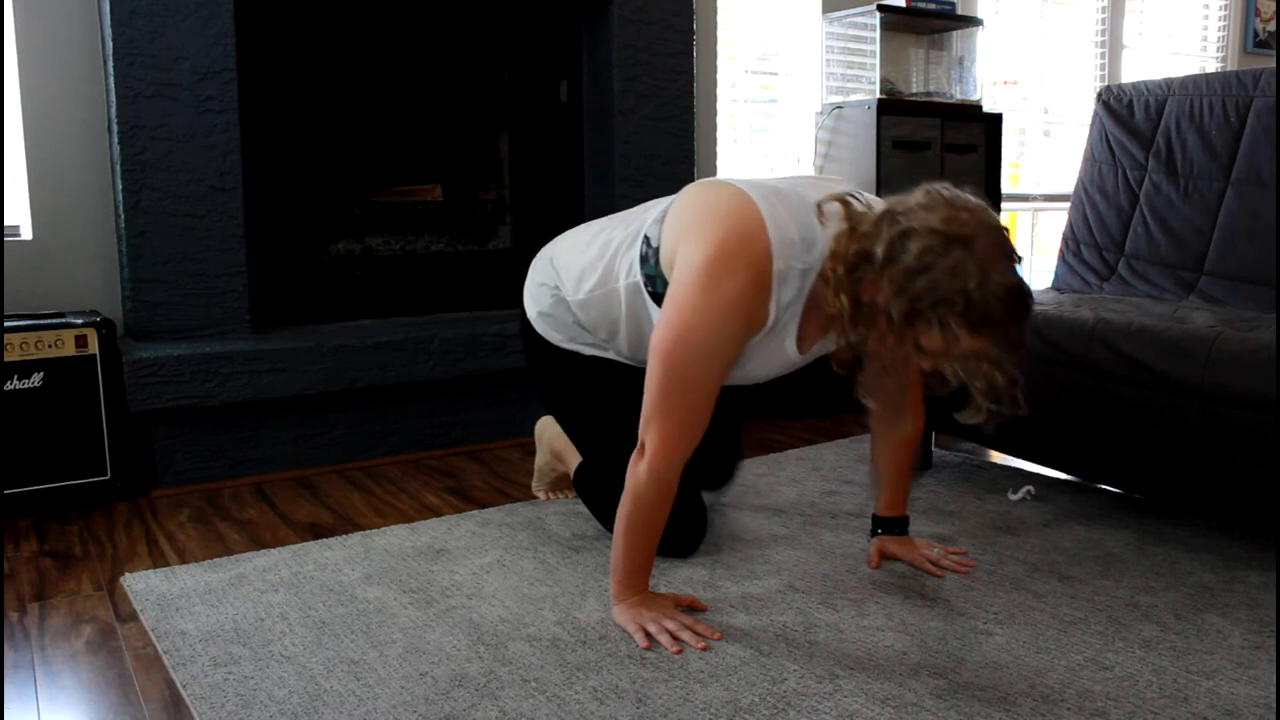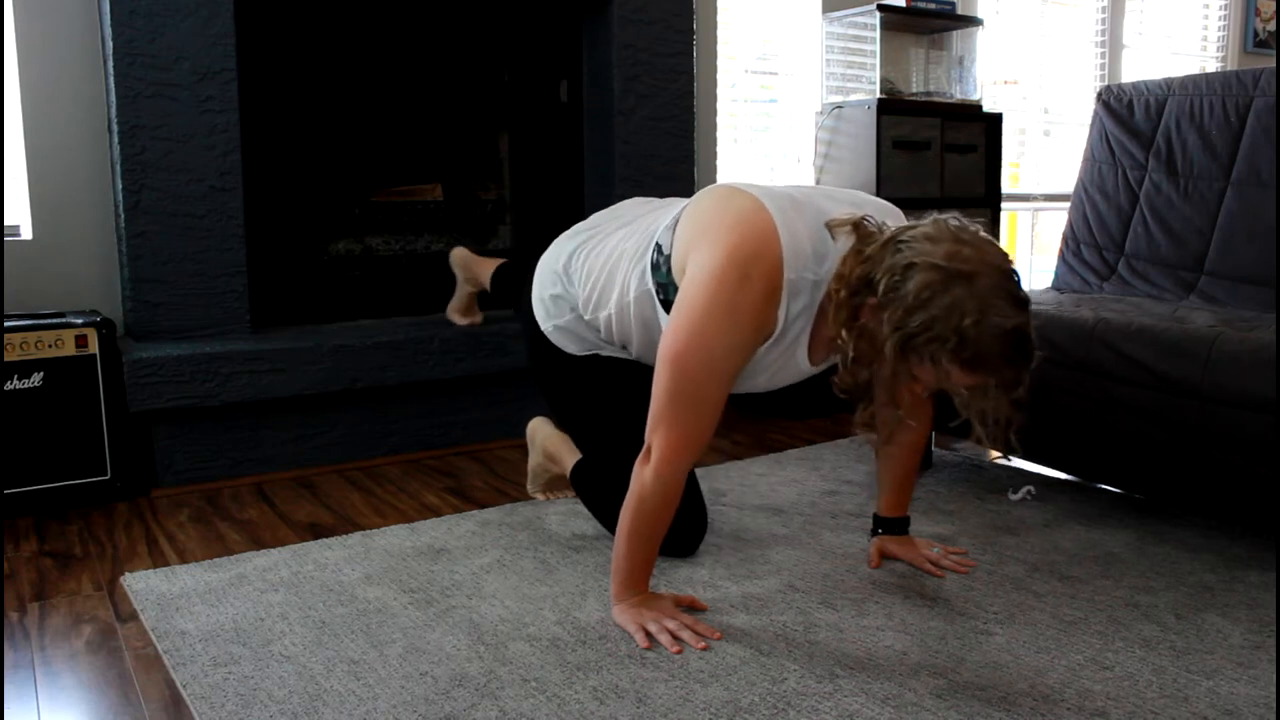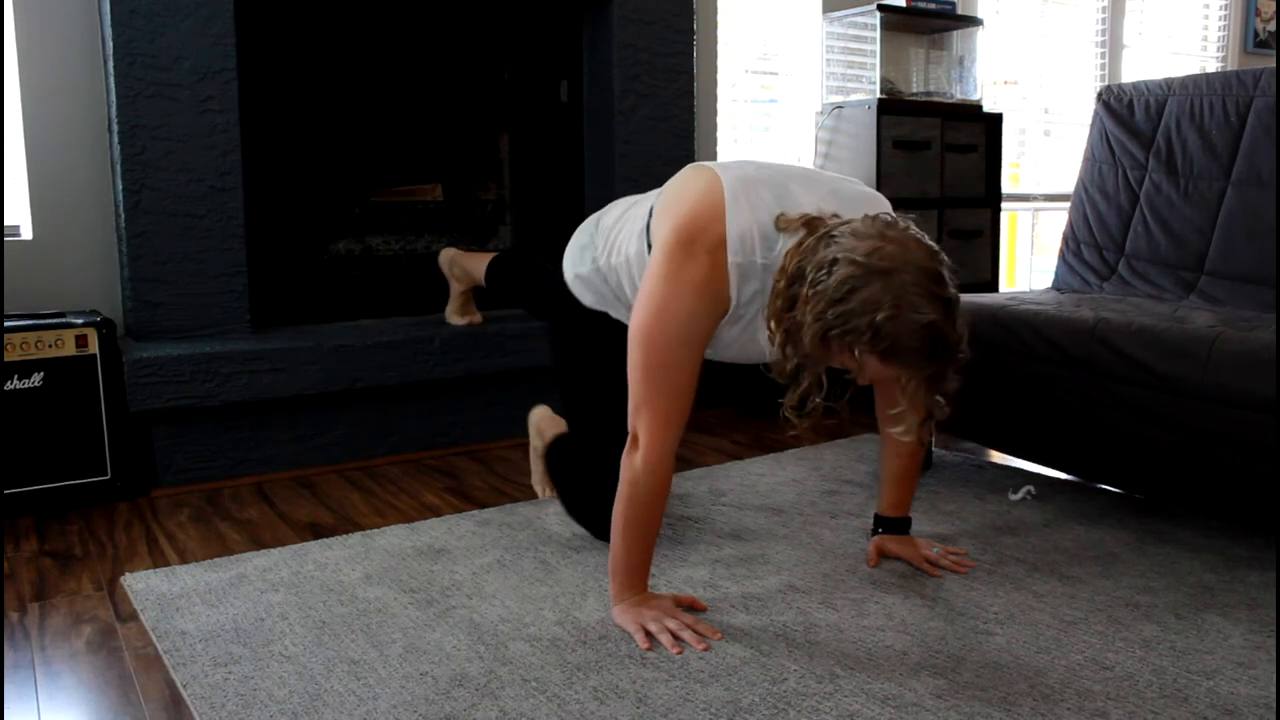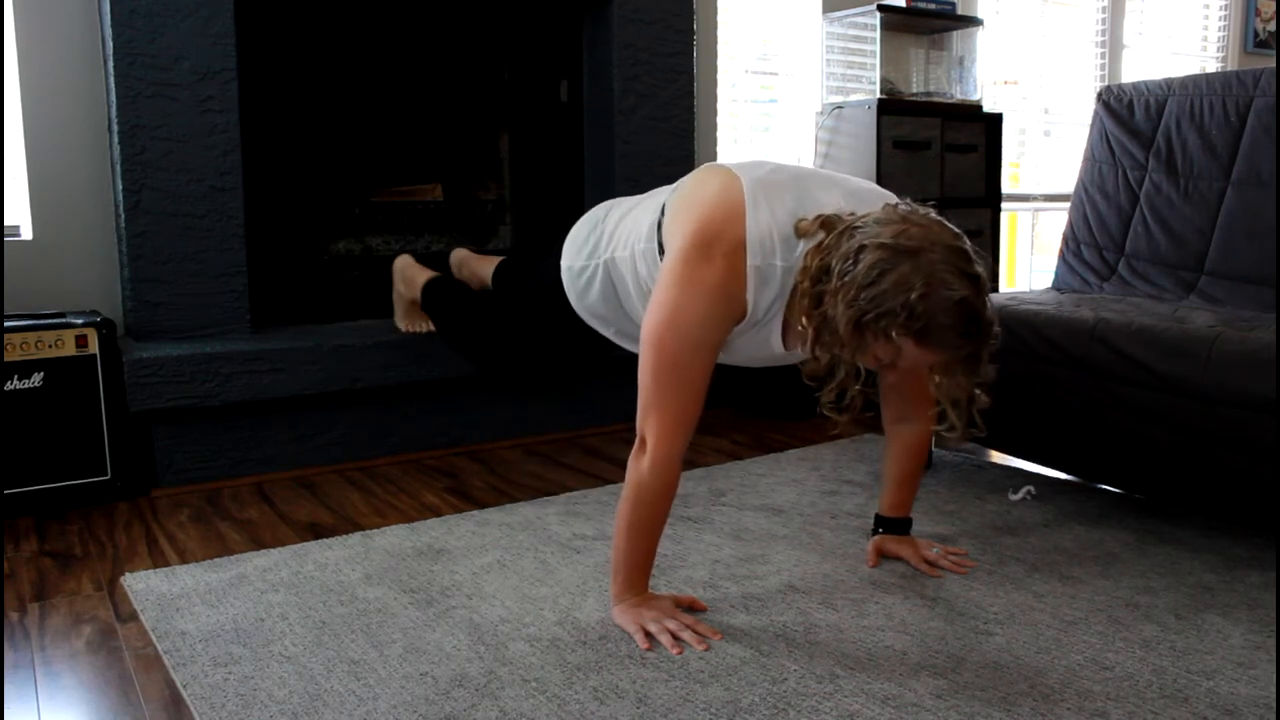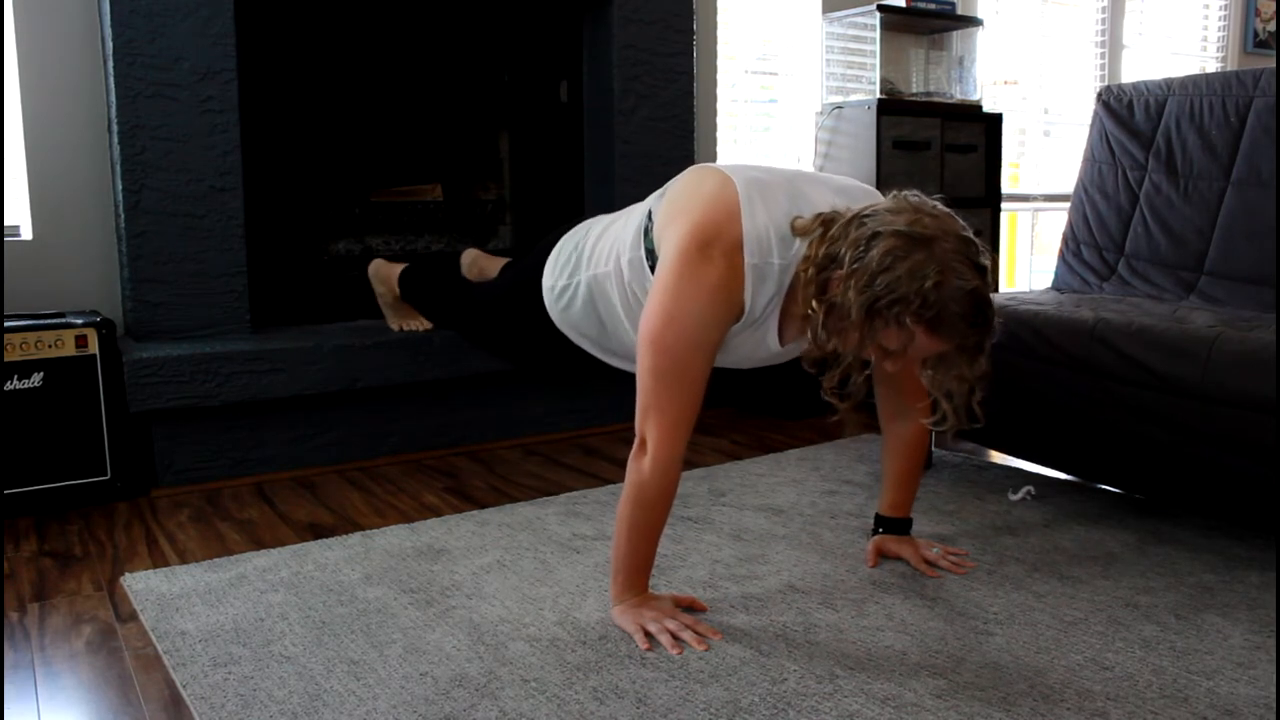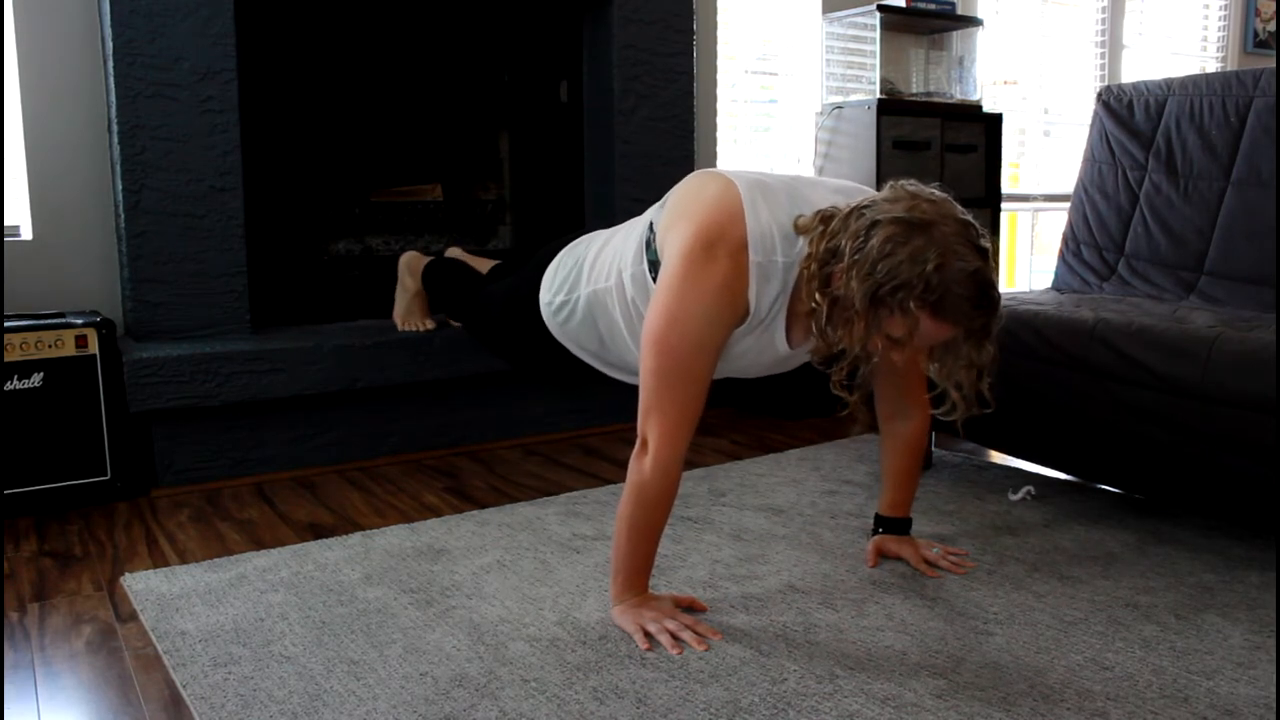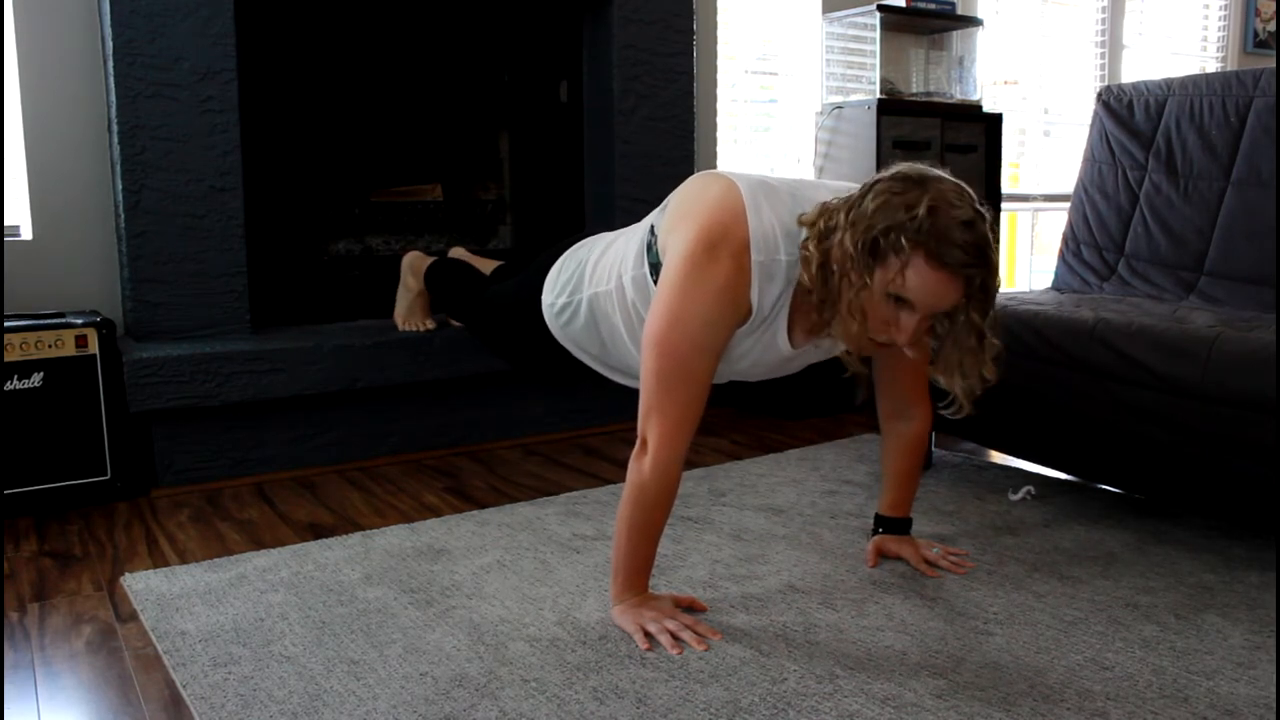
dt=0.7s
person 1, frame 1
left shoulder: (891, 259)
right shoulder: (738, 266)
left elbow: (898, 413)
right elbow: (659, 451)
left wrist: (890, 527)
right wrist: (629, 596)
left hip: (649, 312)
right hip: (575, 320)
left knee: (715, 469)
right knee: (677, 530)
right ankle: (565, 445)
person 1, frame 2
left shoulder: (898, 268)
right shoulder: (744, 275)
left elbow: (905, 415)
right elbow: (666, 455)
left wrist: (891, 526)
right wrist: (629, 597)
left hip: (639, 261)
right hip: (578, 319)
right knee: (678, 530)
left ankle: (478, 269)
right ankle: (557, 446)
person 1, frame 3
left shoulder: (882, 260)
right shoulder: (704, 252)
left elbow: (901, 405)
right elbow: (650, 439)
left wrist: (892, 525)
right wrist: (628, 596)
right hip: (605, 286)
right knee: (601, 507)
left ankle: (472, 265)
right ankle: (552, 431)
person 1, frame 4
left shoulder: (897, 263)
right shoulder: (720, 257)
left elbow: (911, 412)
right elbow: (658, 443)
left wrist: (892, 525)
right wrist: (629, 596)
right hip: (602, 278)
left knee: (525, 294)
right knee: (485, 333)
left ankle: (475, 266)
right ankle: (418, 278)
person 1, frame 5
left shoulder: (887, 258)
right shoulder: (716, 255)
left elbow: (906, 408)
right elbow: (657, 443)
left wrist: (893, 525)
right wrist: (628, 597)
left hip: (642, 288)
right hip: (578, 295)
right knee: (480, 317)
left ankle: (485, 265)
right ankle: (398, 277)
person 1, frame 6
left shoulder: (891, 261)
right shoulder: (721, 255)
left elbow: (906, 412)
right elbow: (659, 444)
left wrist: (892, 525)
right wrist: (628, 597)
left hip: (635, 299)
right hip: (575, 300)
right knee: (487, 311)
left ankle: (470, 261)
right ankle: (426, 273)
person 1, frame 7
left shoulder: (897, 262)
right shoulder: (723, 253)
left elbow: (908, 414)
right elbow: (659, 445)
left wrist: (892, 526)
right wrist: (628, 597)
left hip: (639, 298)
right hip: (577, 303)
right knee: (490, 313)
left ankle: (471, 260)
right ankle: (428, 273)
